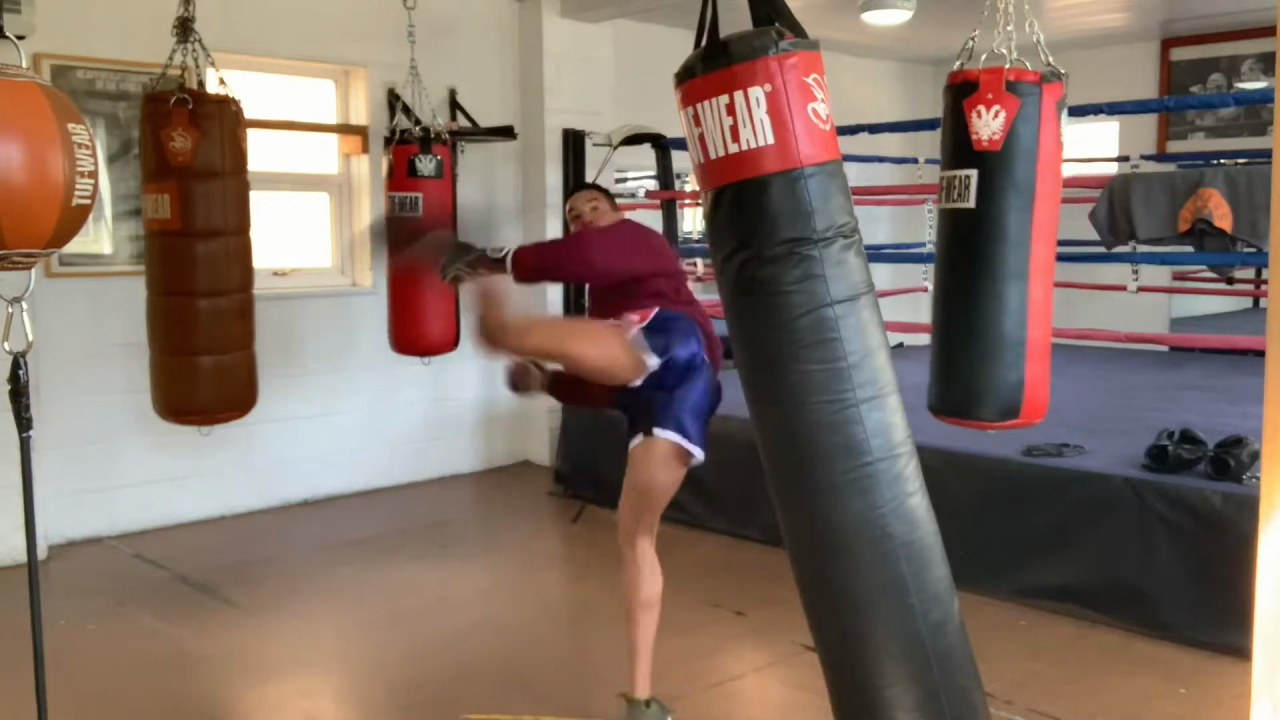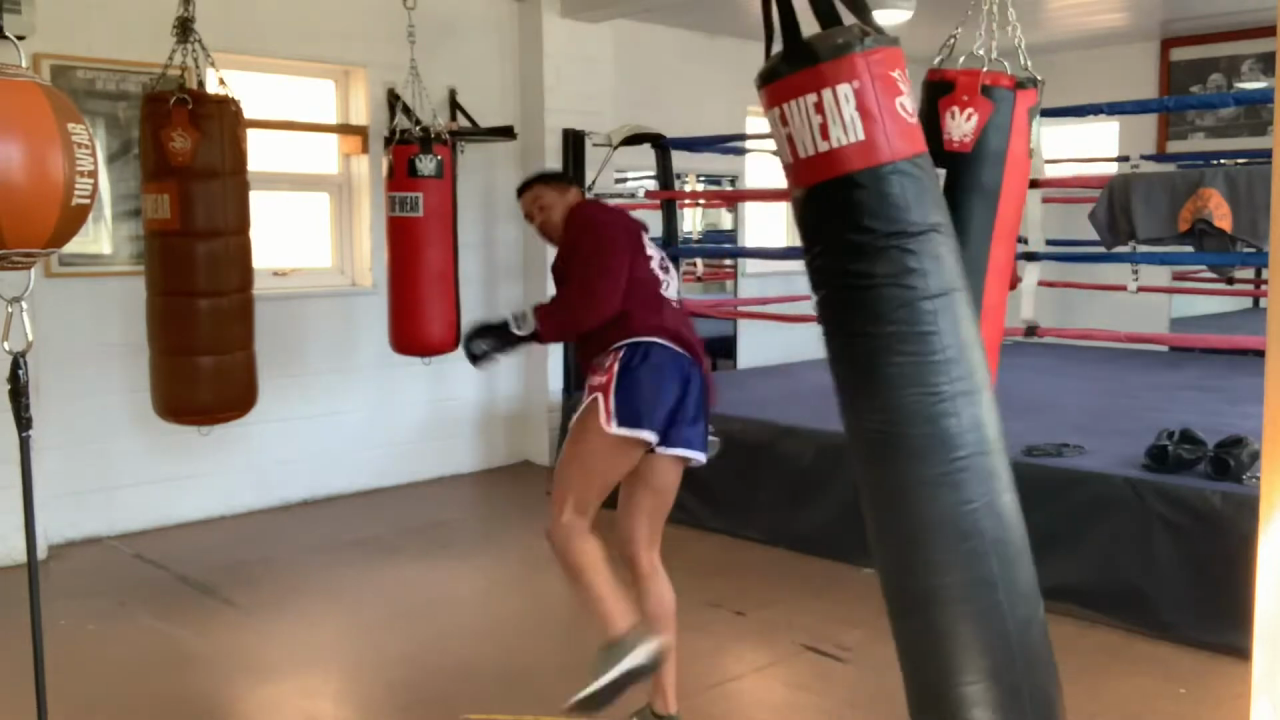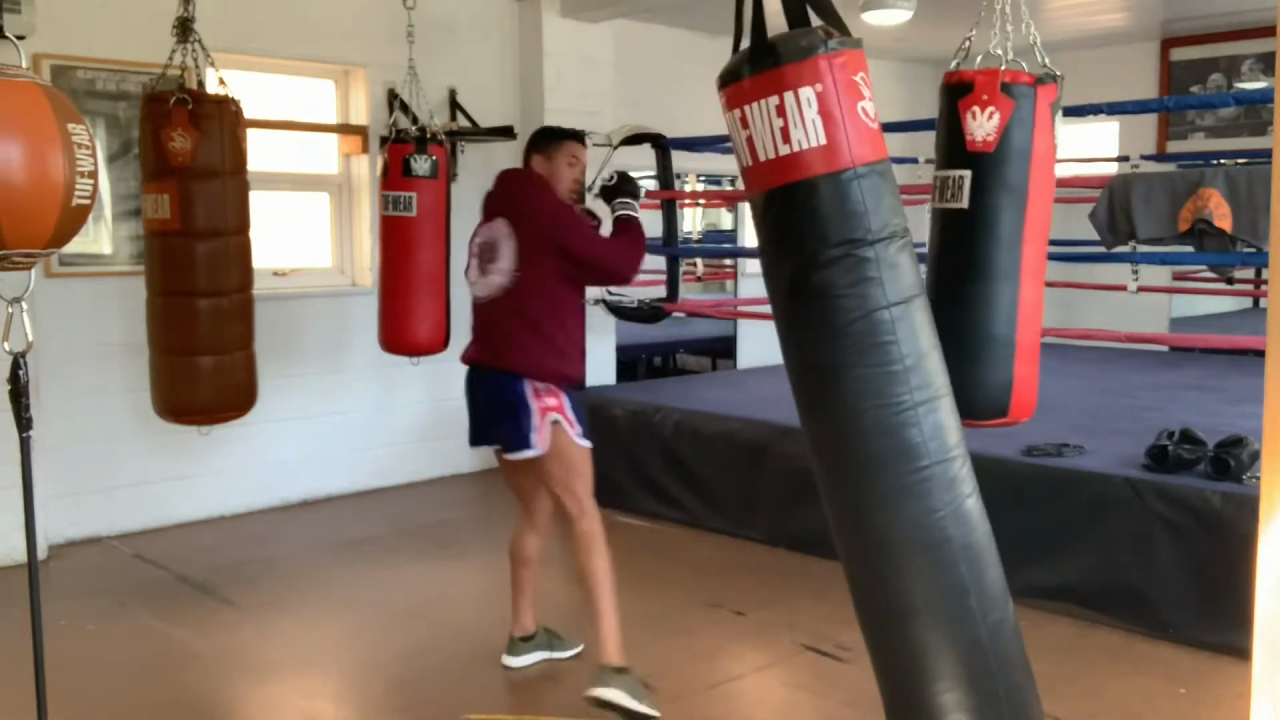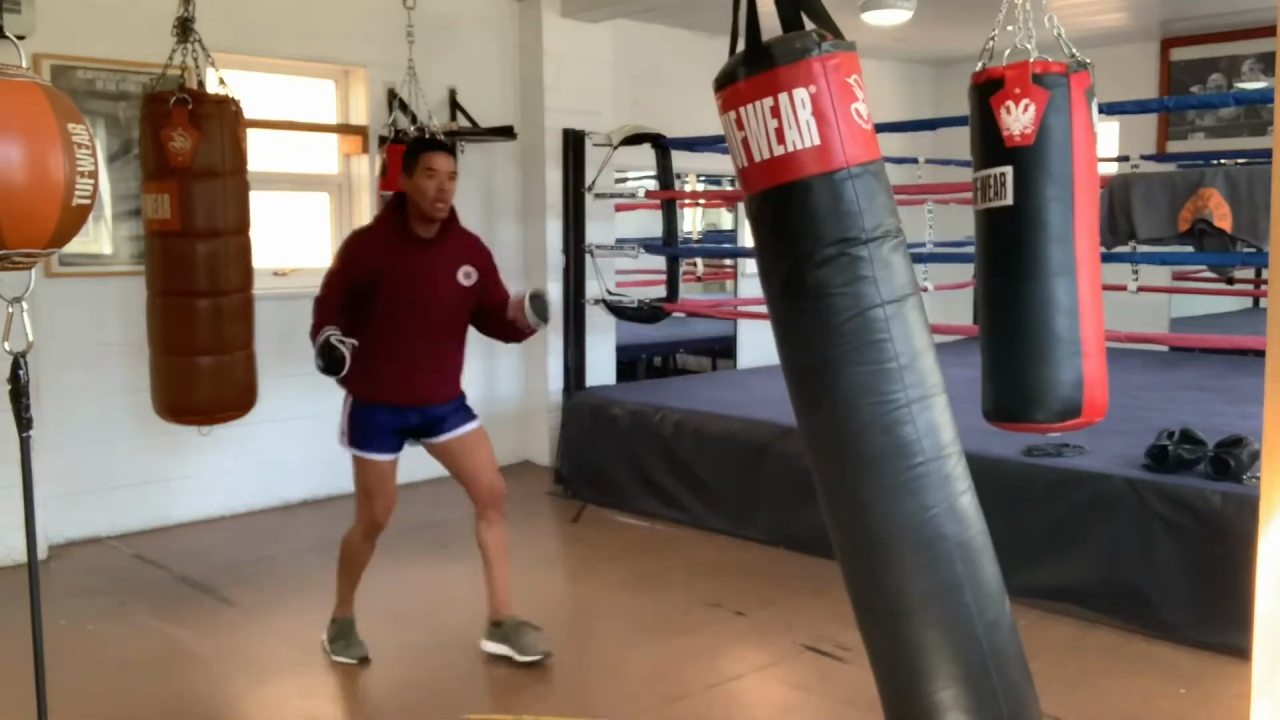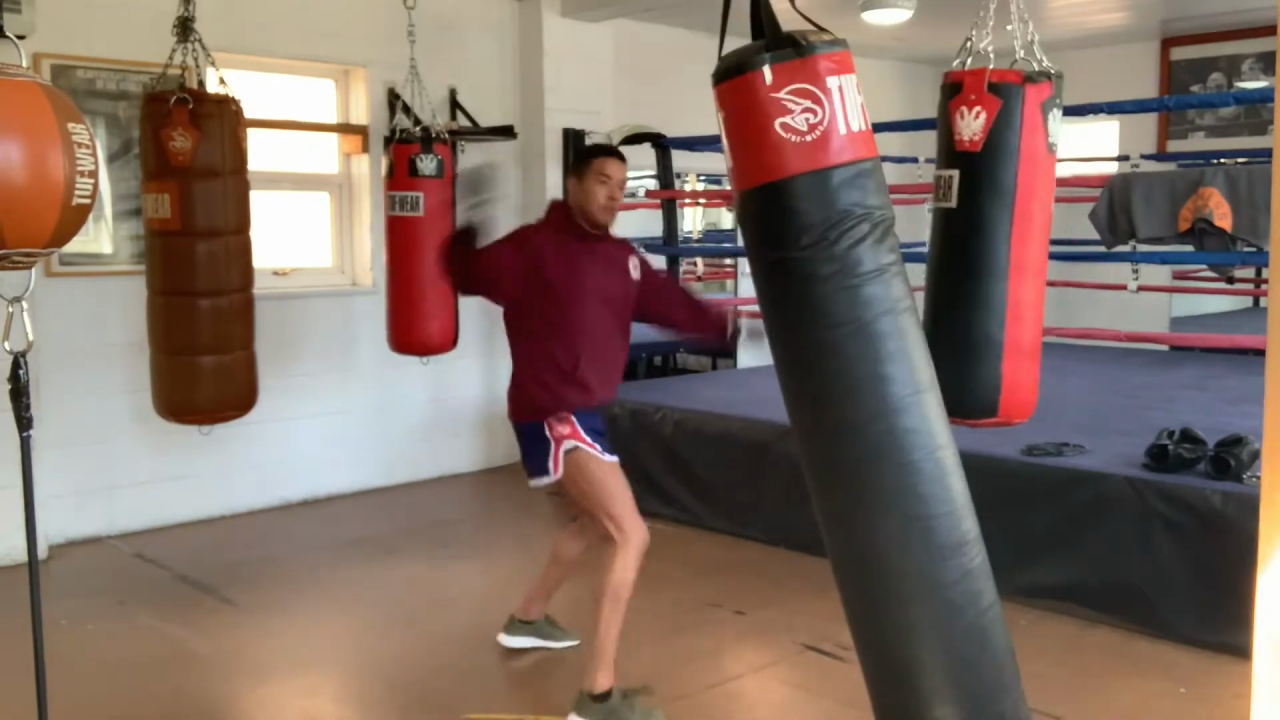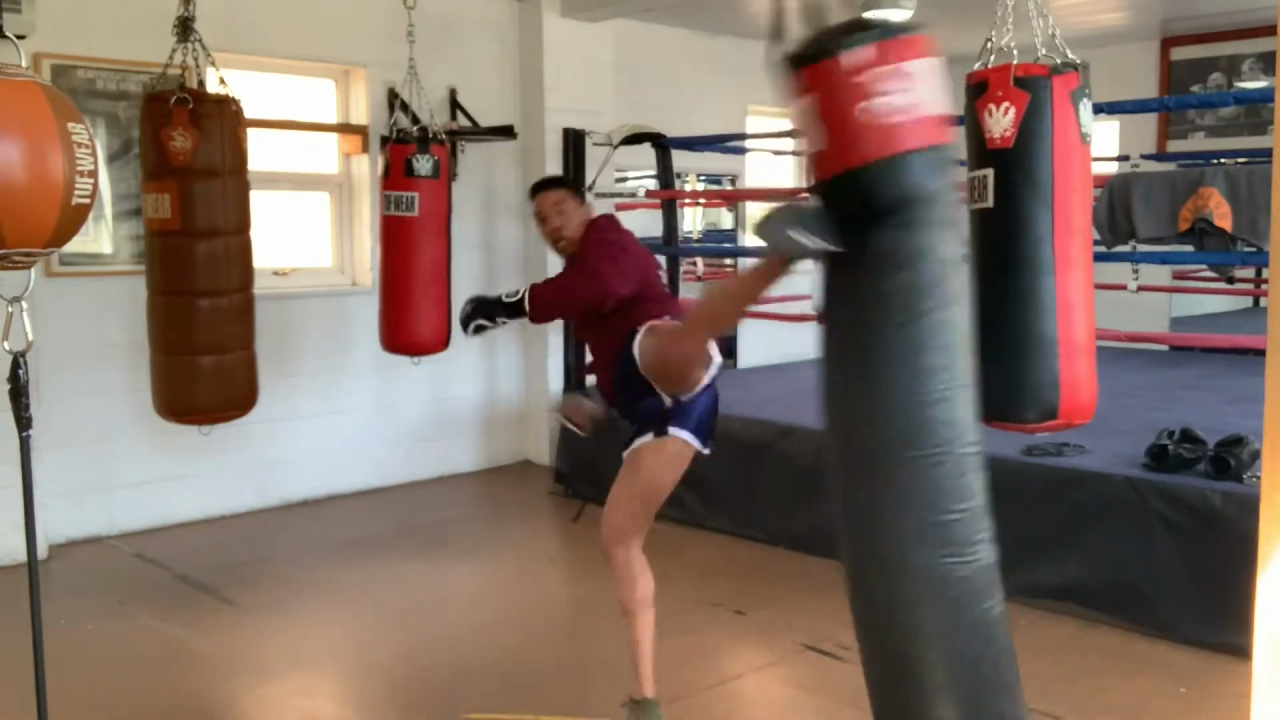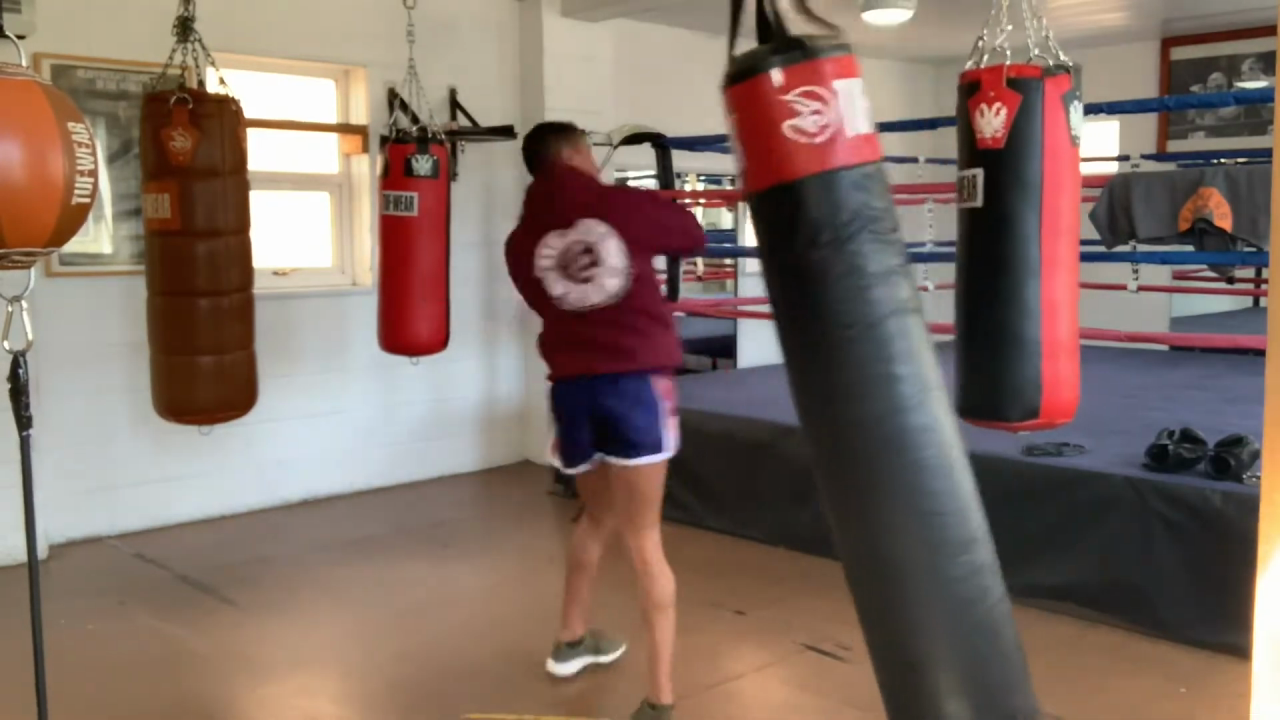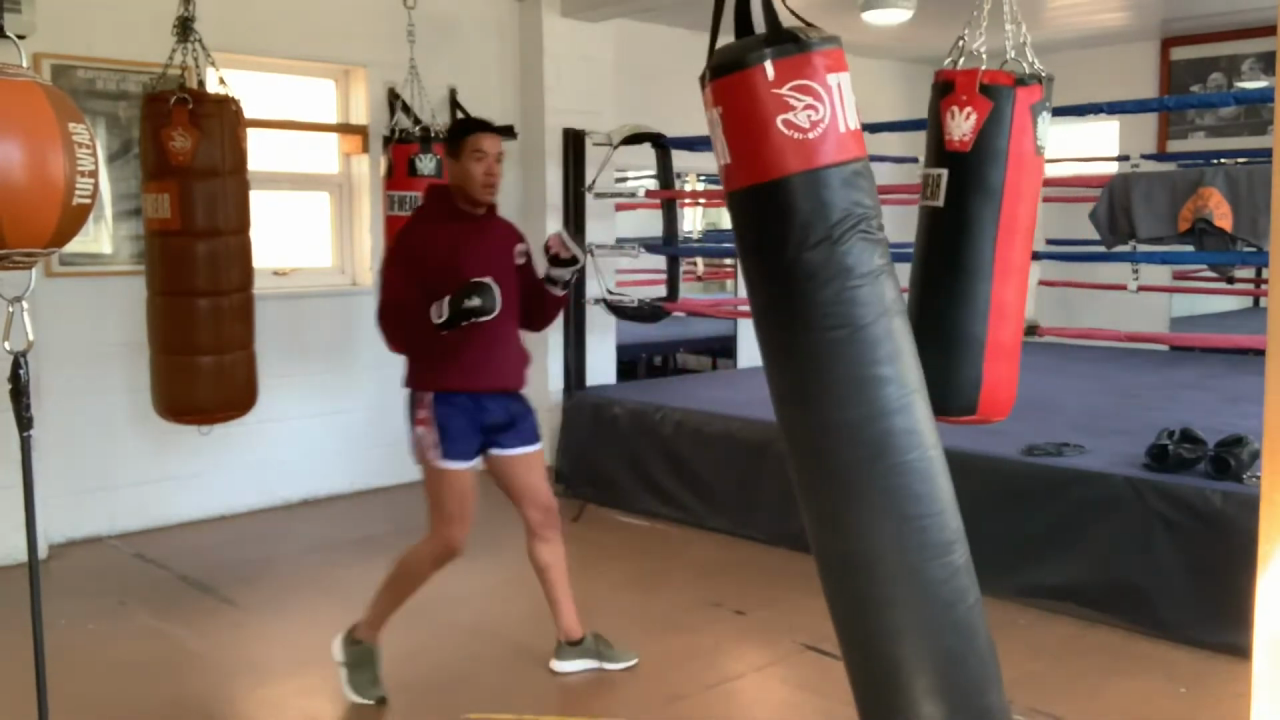
dt=0.5s
person 1, frame 1
left shoulder: (632, 241)
left elbow: (595, 257)
right elbow: (606, 393)
left wrist: (502, 260)
right wrist: (548, 382)
left hip: (661, 333)
right hip: (689, 393)
left knee: (510, 333)
right knee: (636, 538)
person 1, frame 2
left shoulder: (600, 229)
right shoulder: (629, 243)
left elbow: (594, 304)
left wrist: (517, 328)
left hip: (637, 367)
right hip: (685, 377)
left knee: (566, 522)
right knee: (642, 548)
left ankle: (628, 636)
person 1, frame 3
left shoulder: (497, 221)
right shoulder: (553, 216)
right elbow: (619, 265)
right wrist: (626, 206)
left hip: (490, 378)
right hip: (535, 384)
left knee: (535, 513)
right knee: (584, 518)
left ankle: (523, 634)
right ankle: (614, 667)
person 1, frame 4
left shoulder: (469, 251)
right shoulder: (368, 246)
left elbow: (492, 320)
right elbow: (329, 308)
left wrist: (522, 316)
right wrist: (329, 344)
left hip: (442, 401)
right hip: (376, 404)
left knee: (491, 494)
right knee: (373, 521)
left ankle: (502, 621)
right ankle: (341, 622)
person 1, frame 5
left shoulder: (623, 259)
right shoulder: (532, 248)
left elbow: (674, 307)
right elbow: (470, 275)
left wrist: (729, 325)
right wrist: (465, 243)
left hip: (580, 415)
right hip: (551, 417)
left knee: (592, 521)
right knee: (630, 537)
left ankle: (526, 619)
person 1, frame 6
left shoulder: (610, 239)
right shoulder: (595, 257)
left elbow: (603, 284)
left wrist: (518, 303)
right wrist: (595, 406)
left hip: (664, 340)
right hip: (667, 409)
left knee: (676, 357)
right knee: (619, 539)
left ankle: (777, 256)
person 1, frame 7
left shoulder: (524, 242)
right shoulder: (630, 206)
right elbow: (691, 234)
left hip: (576, 394)
right hip: (642, 386)
left knee: (599, 516)
right knee: (643, 541)
left ankle: (571, 640)
person 1, frame 8
left shoulder: (506, 236)
right shoulder: (422, 236)
left elbow: (534, 317)
right elbow: (397, 324)
left wrist: (559, 277)
right wrist: (450, 309)
left hip: (499, 396)
right hip: (447, 399)
left knee: (543, 514)
right knee: (449, 539)
left ankle: (573, 638)
right ankle: (363, 637)
